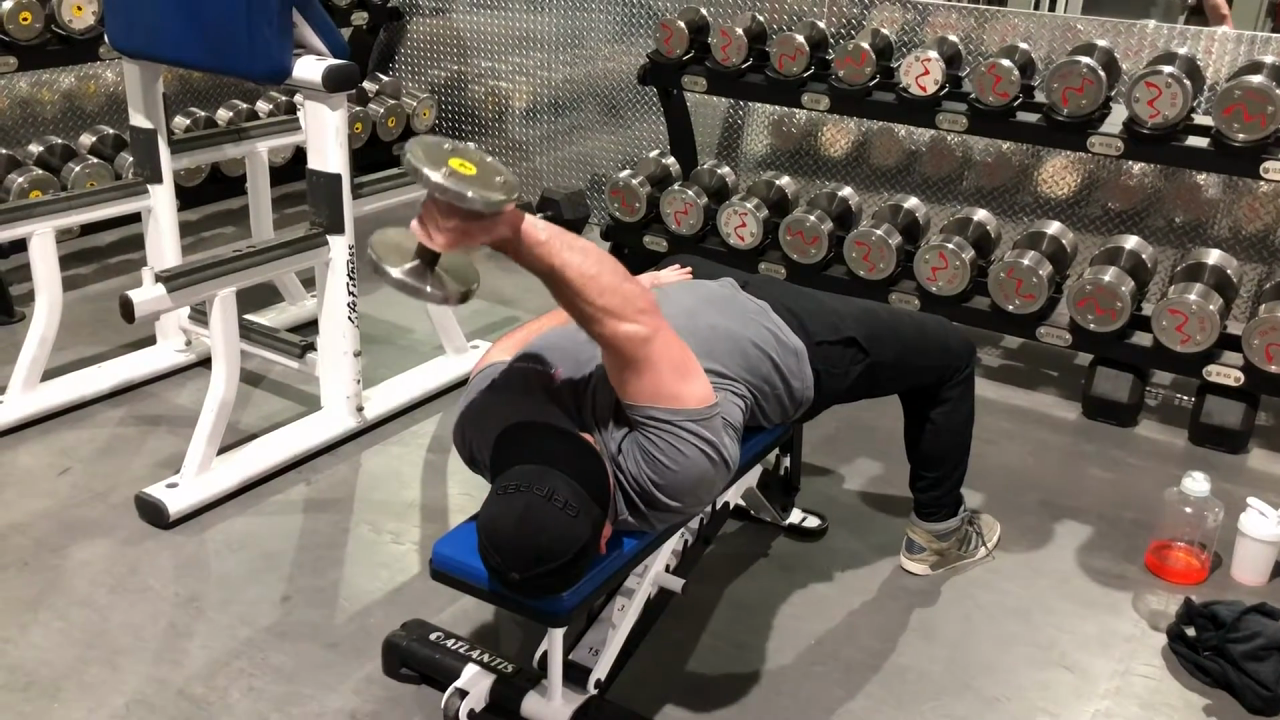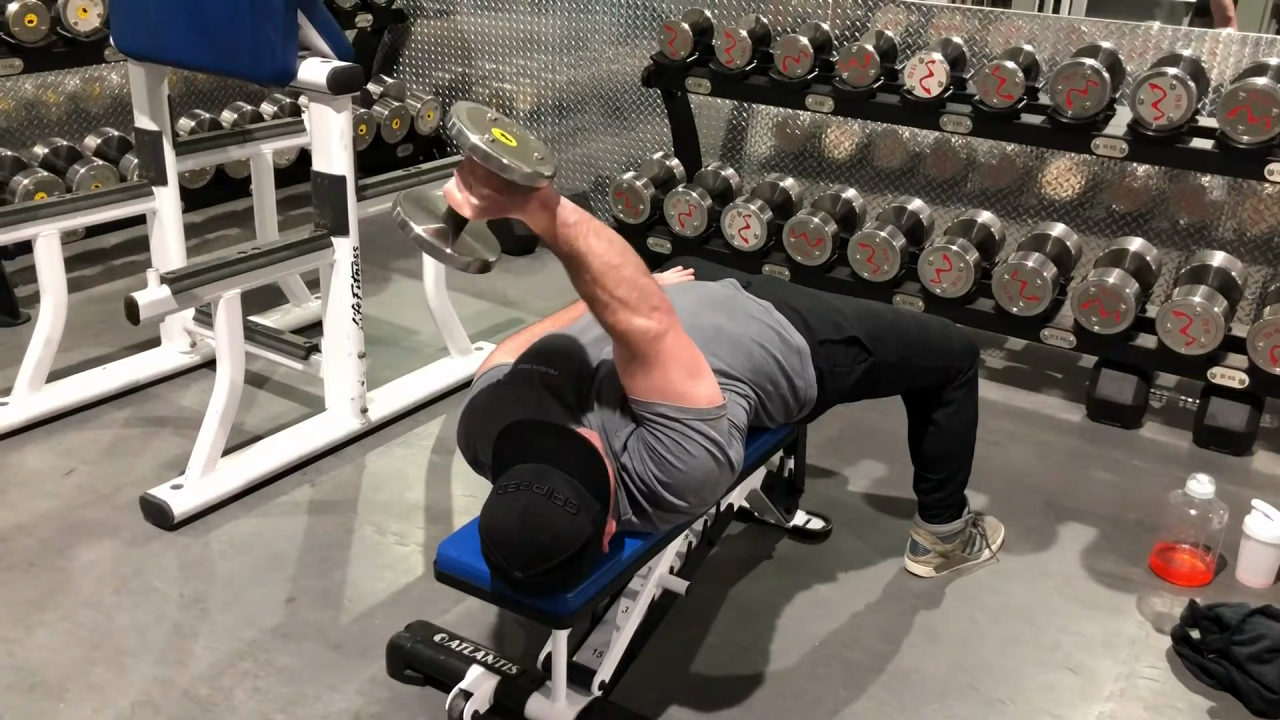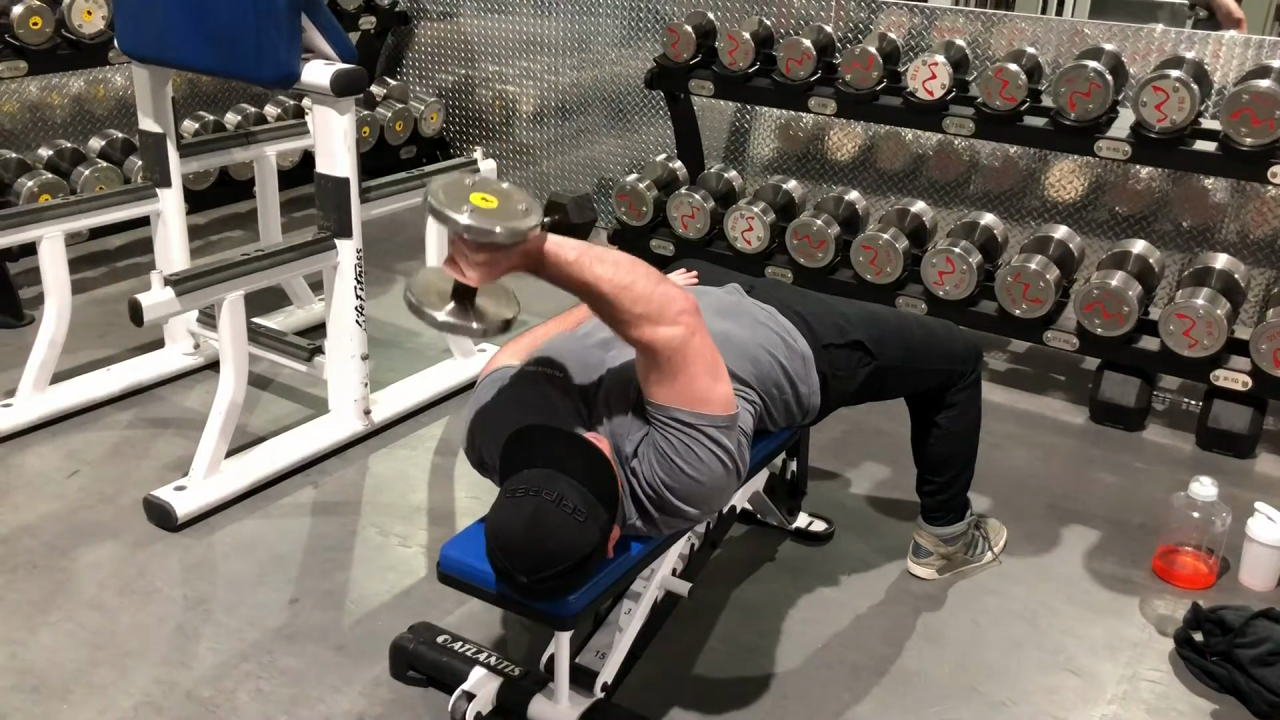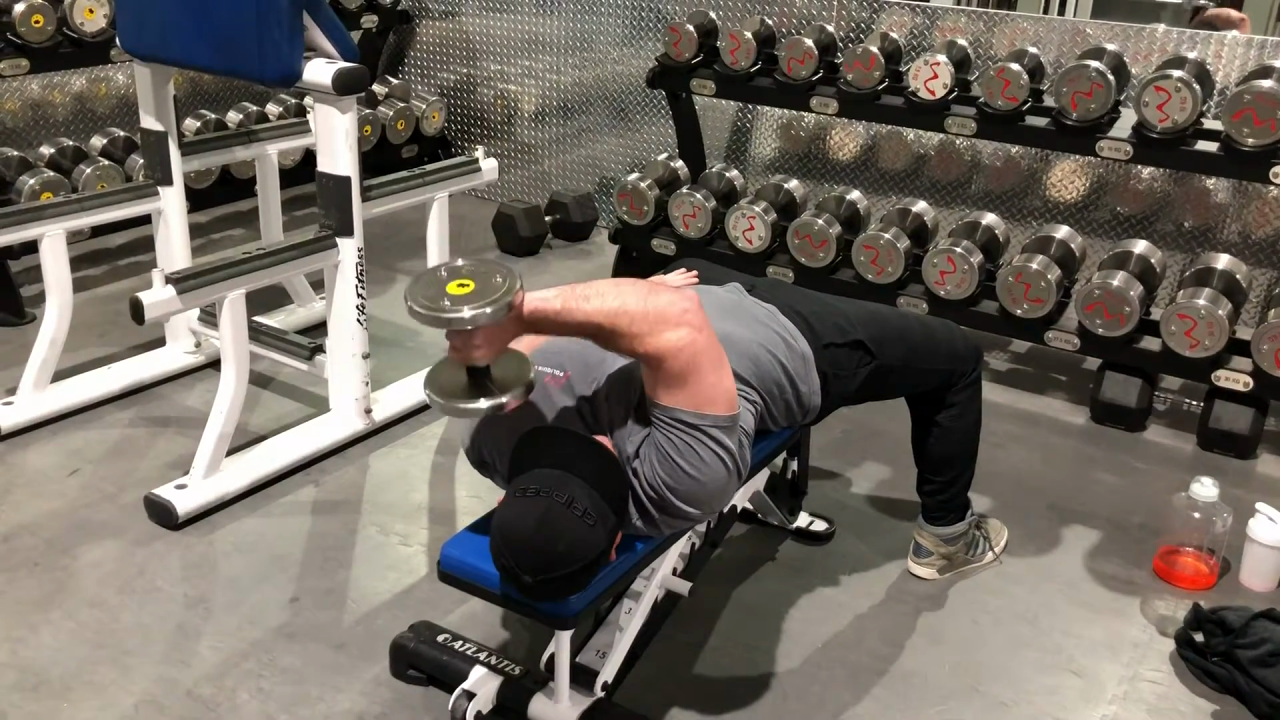
dt=0.5s
person 1, frame 1
left shoulder: (479, 426)
right shoulder: (671, 474)
left elbow: (504, 349)
right elbow: (632, 323)
left wrist: (634, 287)
right wrist: (499, 228)
right knee: (948, 354)
right ankle: (937, 532)
person 1, frame 2
left shoulder: (481, 425)
right shoulder: (673, 471)
left elbow: (508, 353)
right elbow: (643, 319)
left wrist: (601, 295)
right wrist: (532, 204)
right knee: (953, 355)
right ankle: (941, 534)
person 1, frame 3
left shoulder: (489, 427)
right shoulder: (680, 480)
left elbow: (510, 354)
right elbow: (670, 324)
left wrist: (604, 300)
right wrist: (526, 251)
right knee: (956, 357)
right ankle: (944, 537)
person 1, frame 4
left shoulder: (487, 430)
right shoulder: (679, 483)
left elbow: (510, 350)
right elbow: (677, 323)
left wrist: (640, 290)
right wrist: (517, 313)
right knee: (957, 356)
right ankle: (944, 537)
